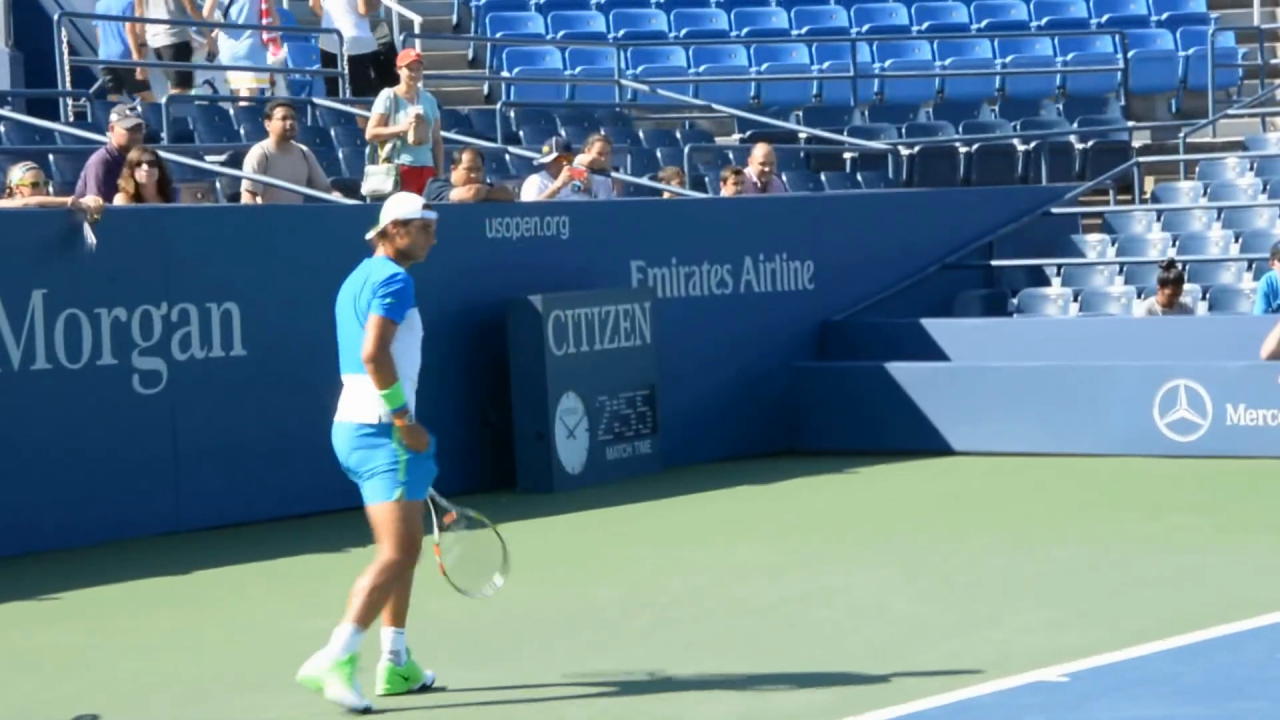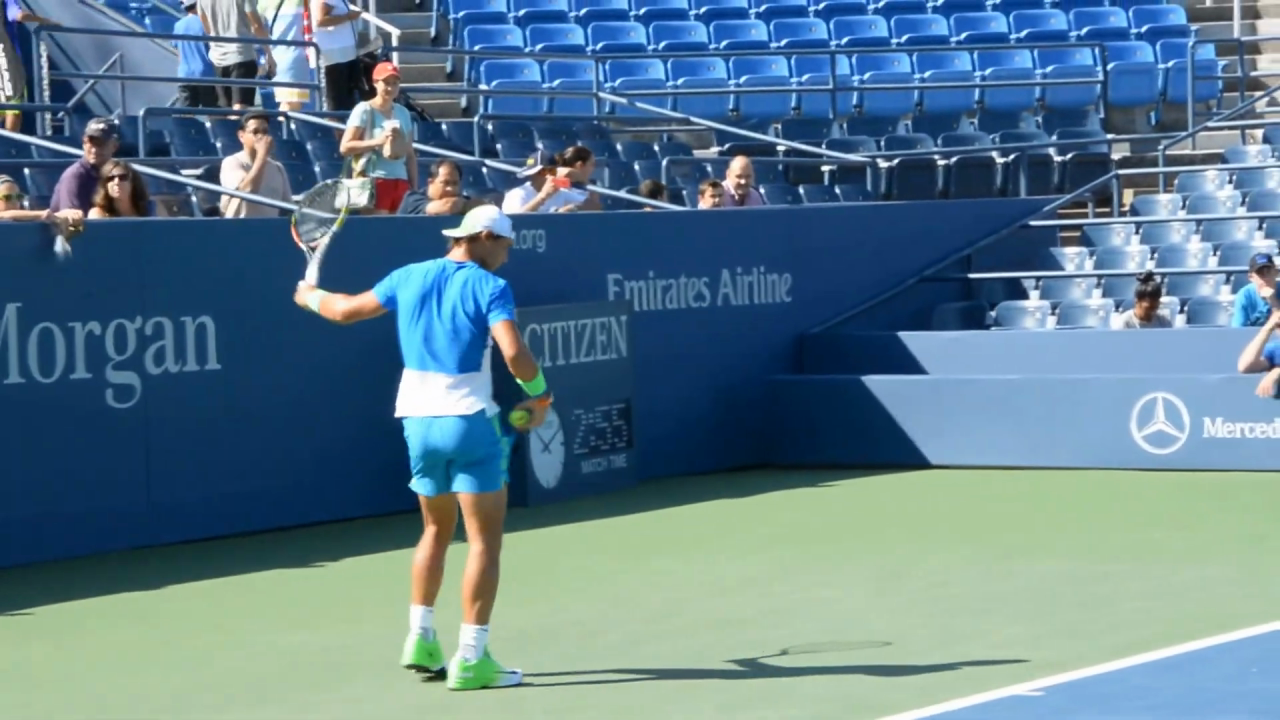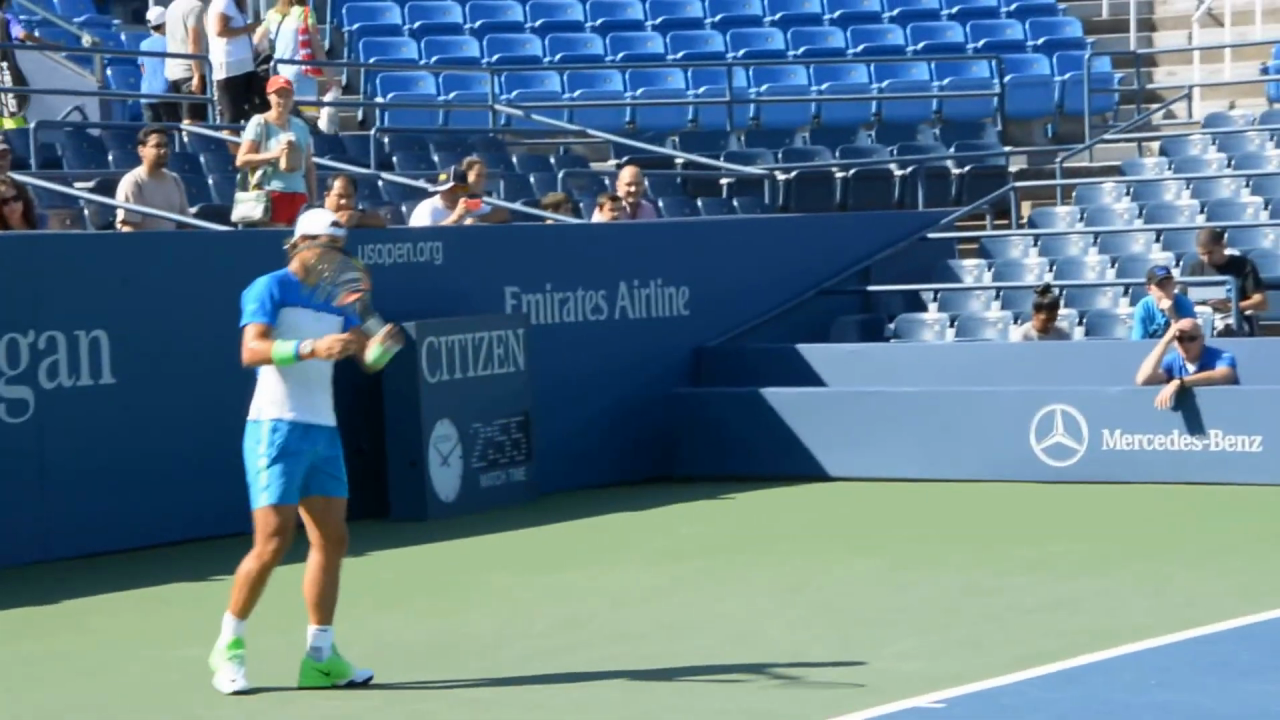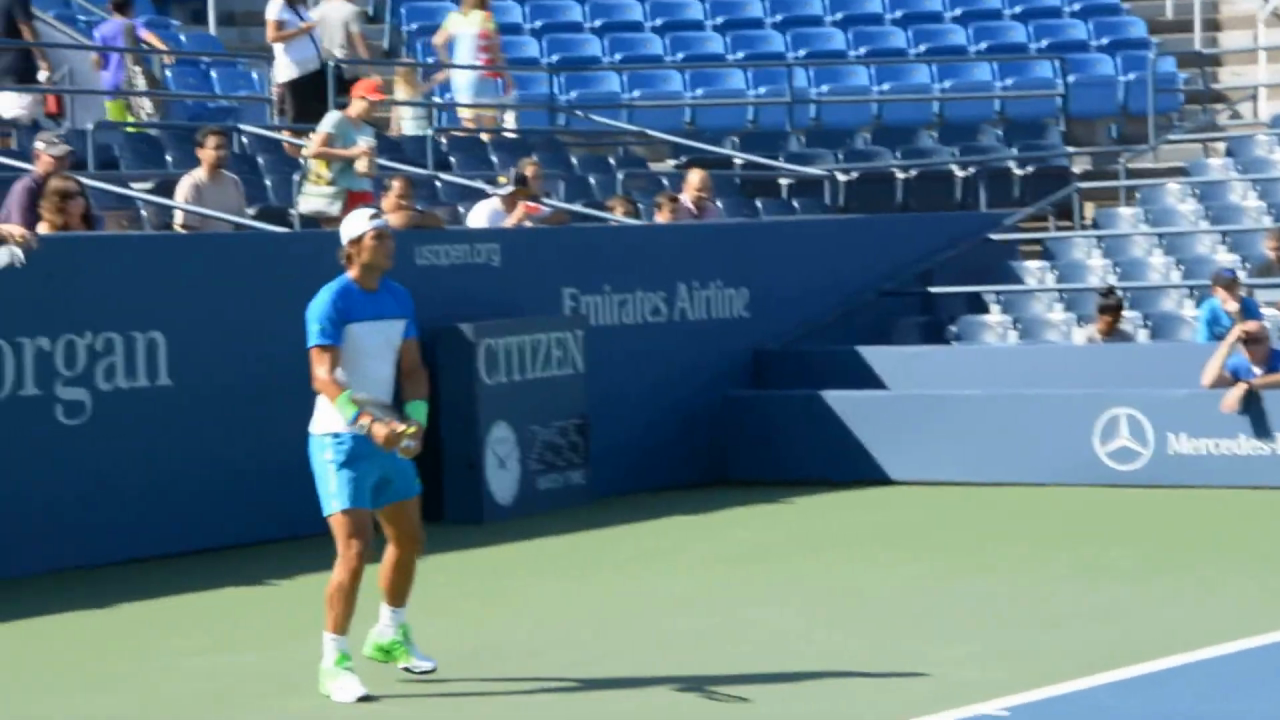
dt=1s
person 1, frame 1
left shoulder: (358, 279)
right shoulder: (393, 279)
right elbow: (374, 354)
right wrist: (405, 415)
left hip: (352, 427)
right hip: (381, 430)
left knee: (400, 547)
right knee: (398, 554)
left ankle: (395, 663)
right ankle: (334, 659)
person 1, frame 2
left shoulder: (408, 278)
right shoulder: (490, 287)
left elbow: (346, 310)
right elbow: (515, 353)
left wrist: (309, 294)
right wrist: (538, 397)
left hip: (419, 422)
right hip: (470, 422)
left knee: (436, 531)
right knee: (485, 541)
left ankle: (422, 639)
right ankle: (471, 659)
person 1, frame 3
left shoulder: (336, 300)
right shoulder: (267, 288)
left elbow: (367, 351)
right elbow: (252, 351)
left wrist: (380, 343)
right wrist: (313, 349)
left hip: (324, 433)
right hip: (276, 430)
left knee: (330, 544)
right knee: (272, 545)
left ankle: (321, 657)
right ankle: (228, 648)
person 1, frame 4
left shoulder: (399, 296)
right shoulder: (330, 301)
left elbow: (412, 368)
right elbow: (324, 378)
left wrist: (415, 423)
right wrist: (368, 422)
left hip: (387, 438)
right hip: (340, 439)
left knee: (408, 539)
right knee: (353, 552)
left ankle: (389, 636)
right ankle: (334, 662)
